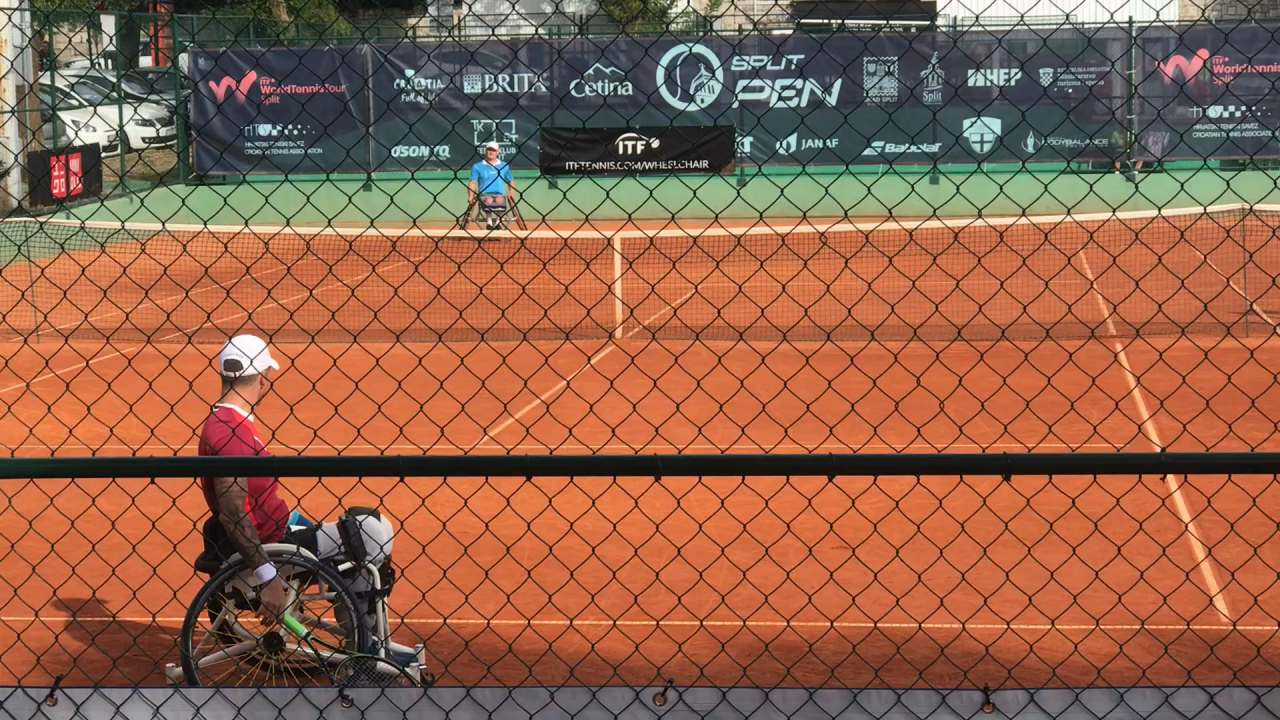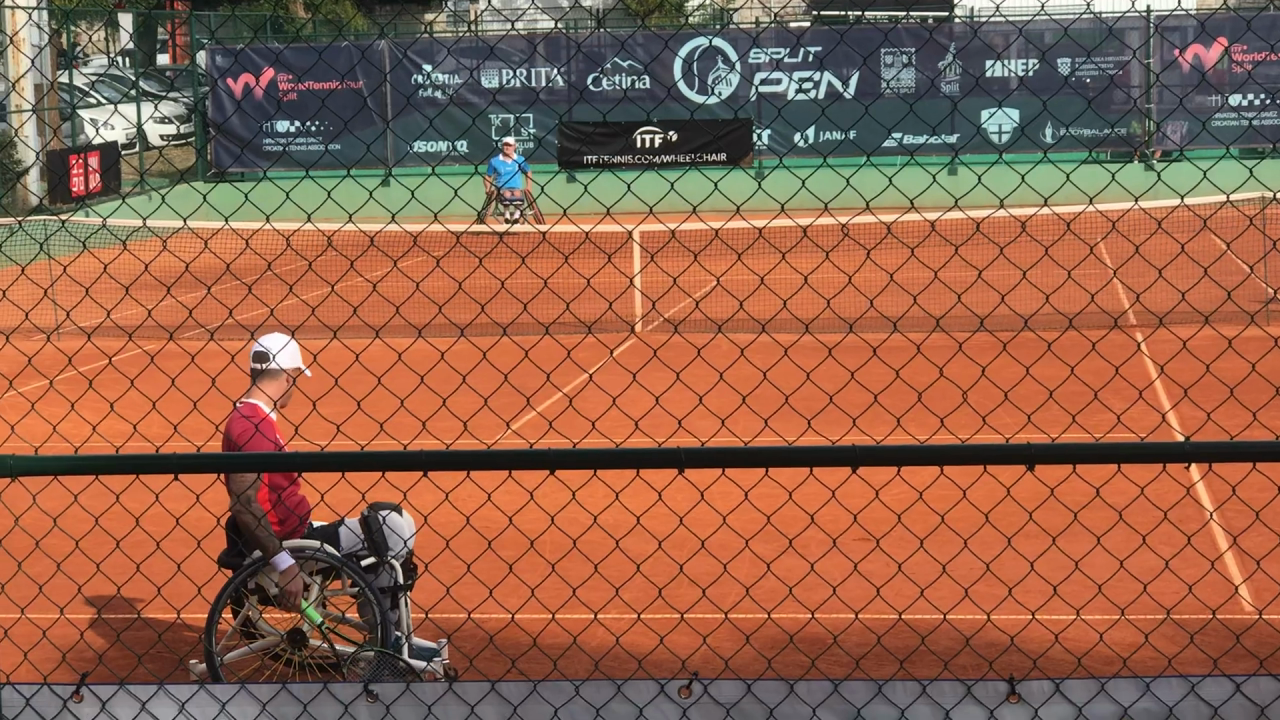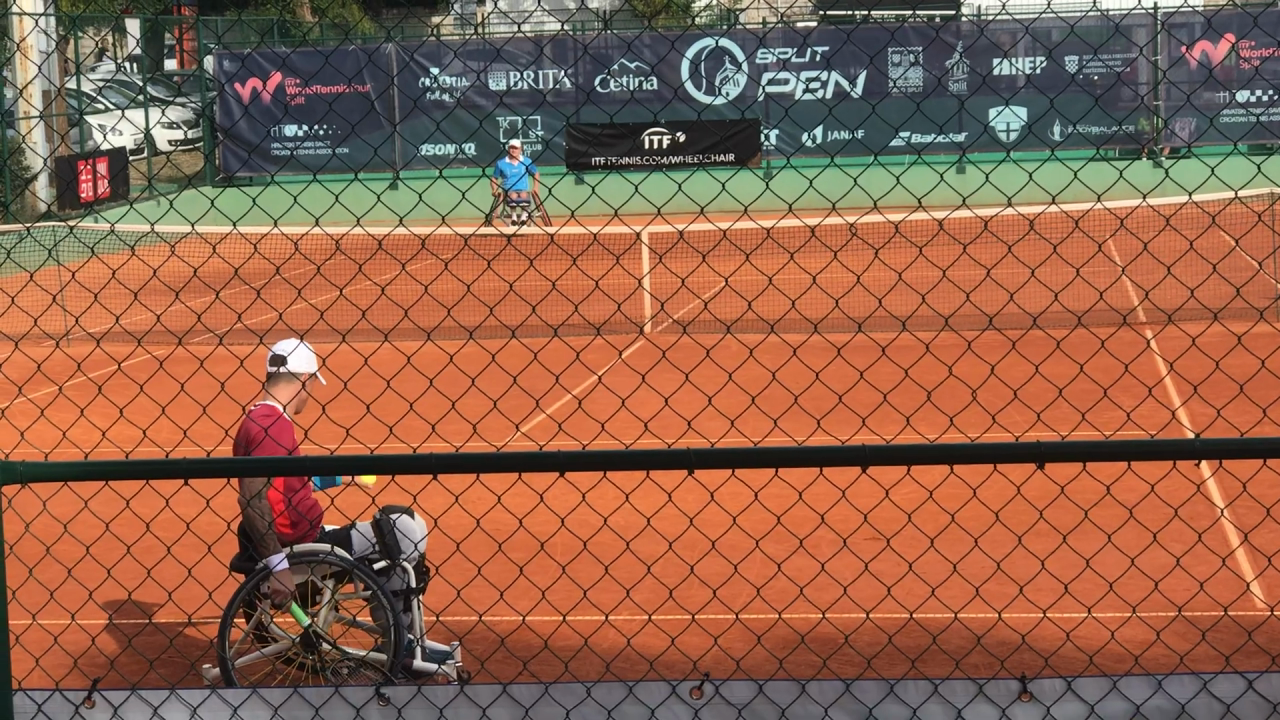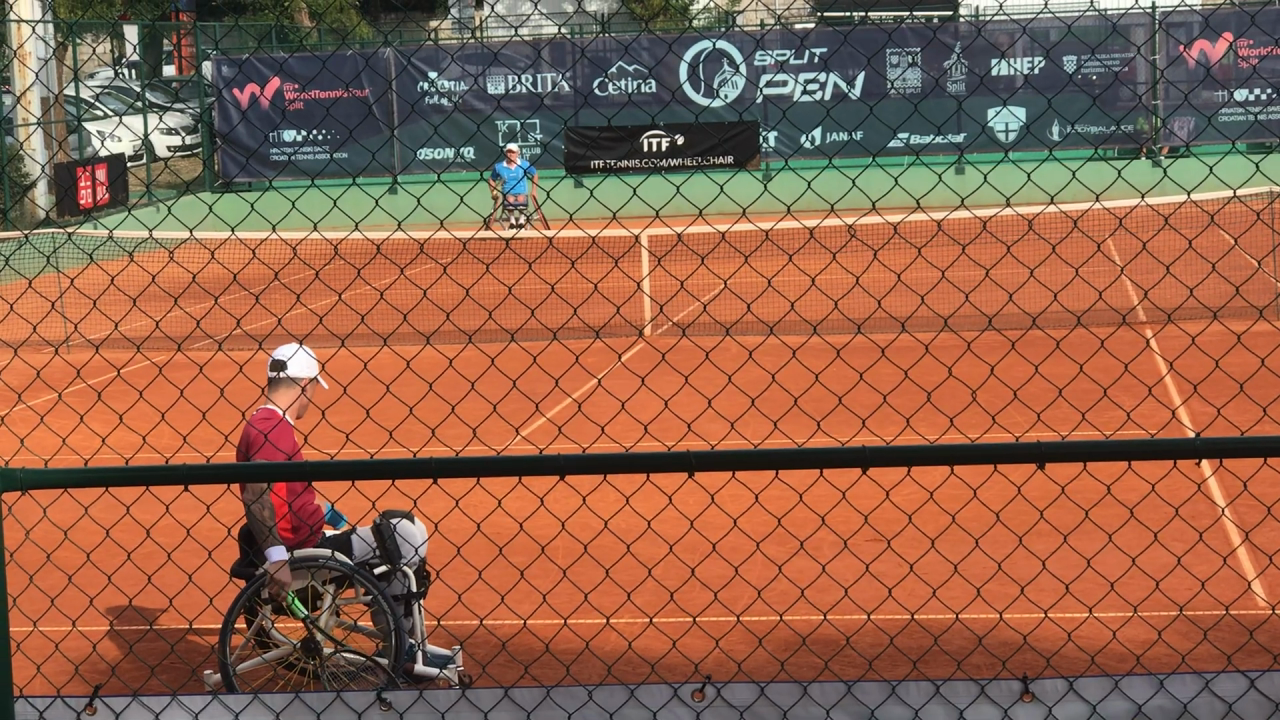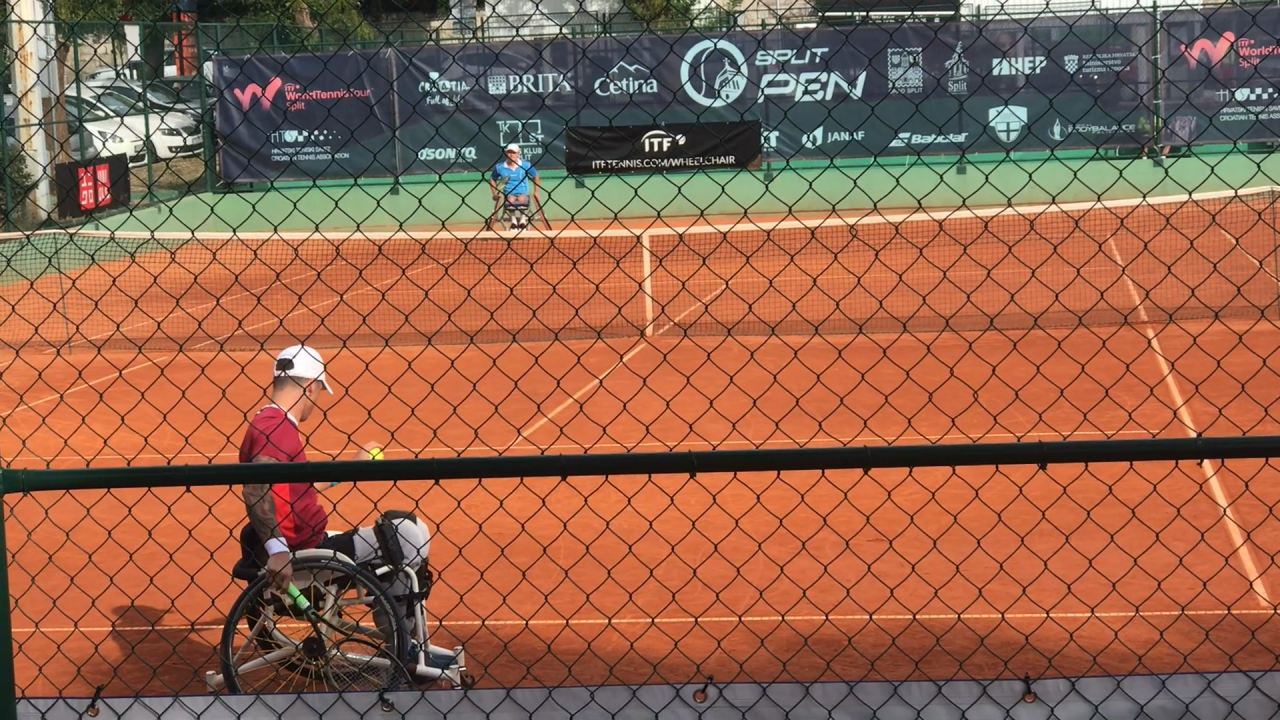
dt=0.4s
person 1, frame 1
left shoulder: (231, 422)
right shoulder: (230, 431)
right elbow: (232, 514)
left wrist: (295, 519)
right wrist: (267, 577)
left hip: (270, 535)
right hip: (266, 547)
left knee: (367, 526)
right knee: (374, 531)
left ankle: (365, 640)
person 1, frame 2
left shoulder: (252, 416)
right shoulder: (252, 423)
right elbow: (243, 503)
right wrist: (284, 563)
left hip: (293, 534)
right hip: (287, 543)
left knee: (385, 520)
right knee: (395, 525)
person 1, frame 3
left shoulder: (261, 419)
right shoulder: (271, 423)
right elbow: (252, 496)
left wrist: (336, 477)
right wrist: (278, 562)
left hip: (295, 541)
right hip: (299, 544)
right knee: (405, 528)
left ankle: (403, 639)
person 1, frame 4
left shoulder: (266, 422)
right shoulder: (273, 426)
right elbow: (255, 495)
left wrist: (341, 521)
right wrist: (277, 556)
left hip: (302, 544)
right hip: (300, 551)
right knee: (407, 532)
person 1, frame 5
left shoulder: (272, 423)
right shoulder: (278, 428)
right elbow: (257, 491)
right wrist: (277, 548)
left hip: (303, 541)
right hip: (303, 552)
right knee: (410, 533)
